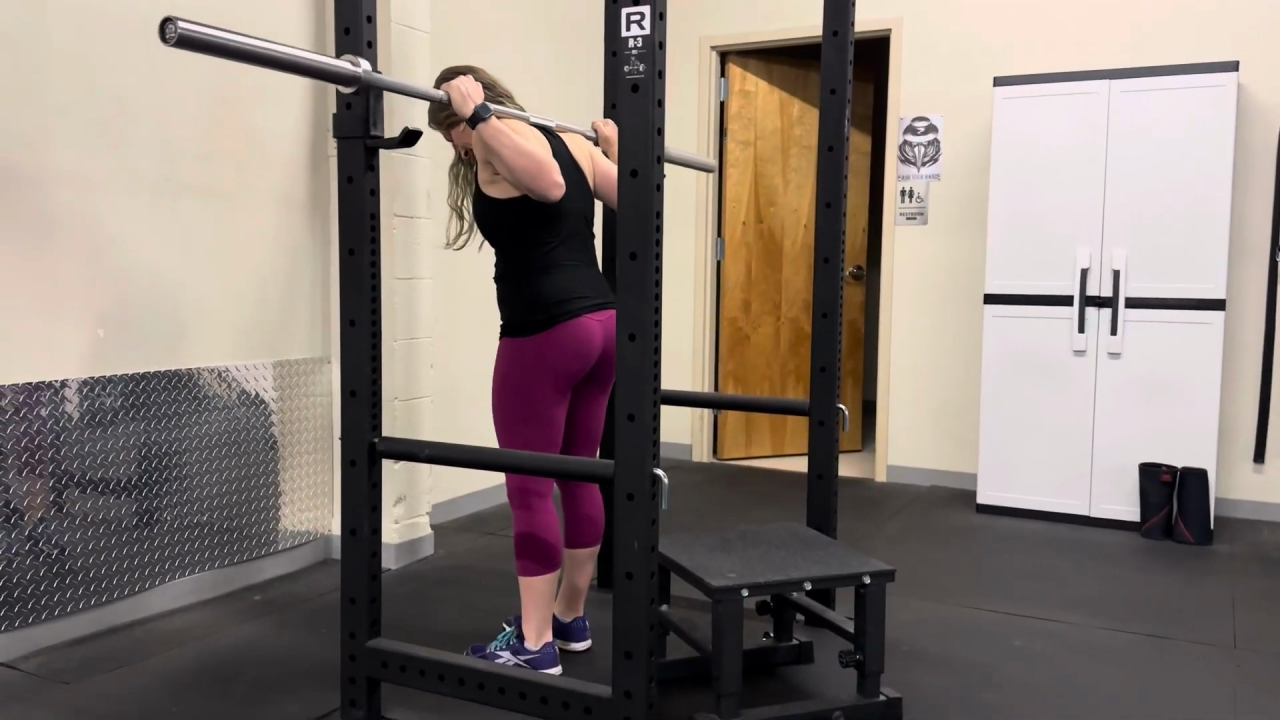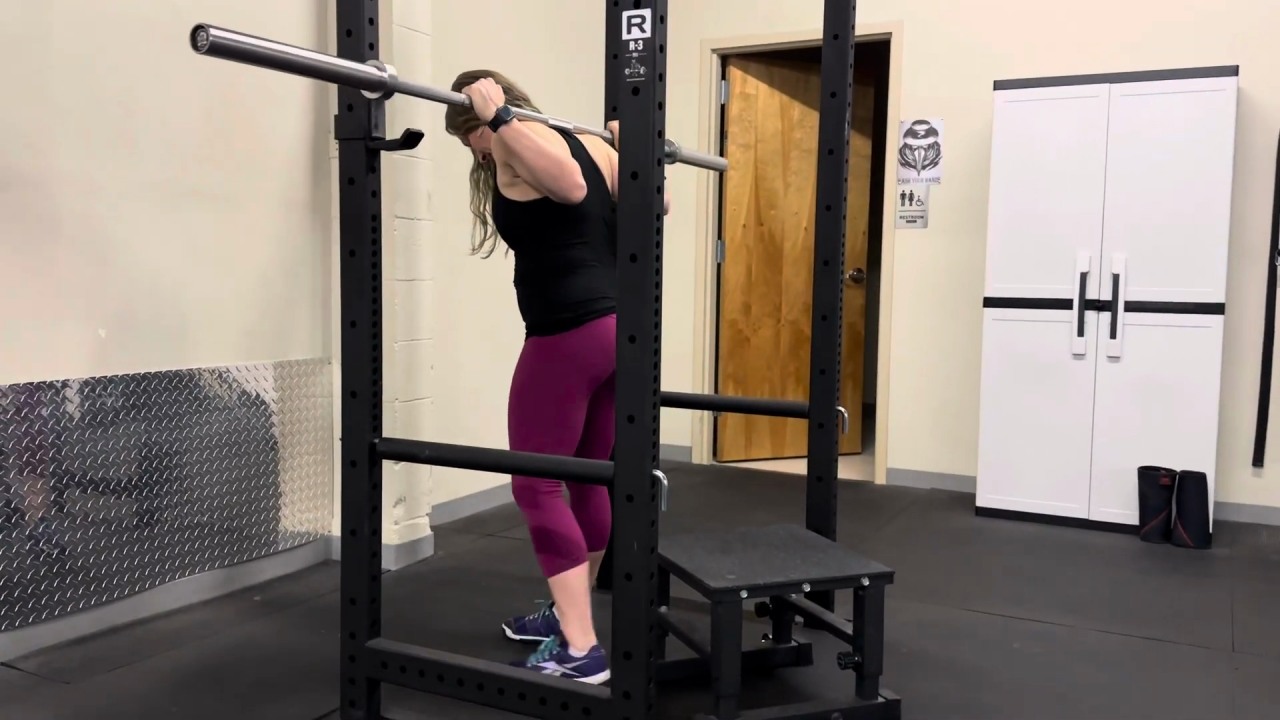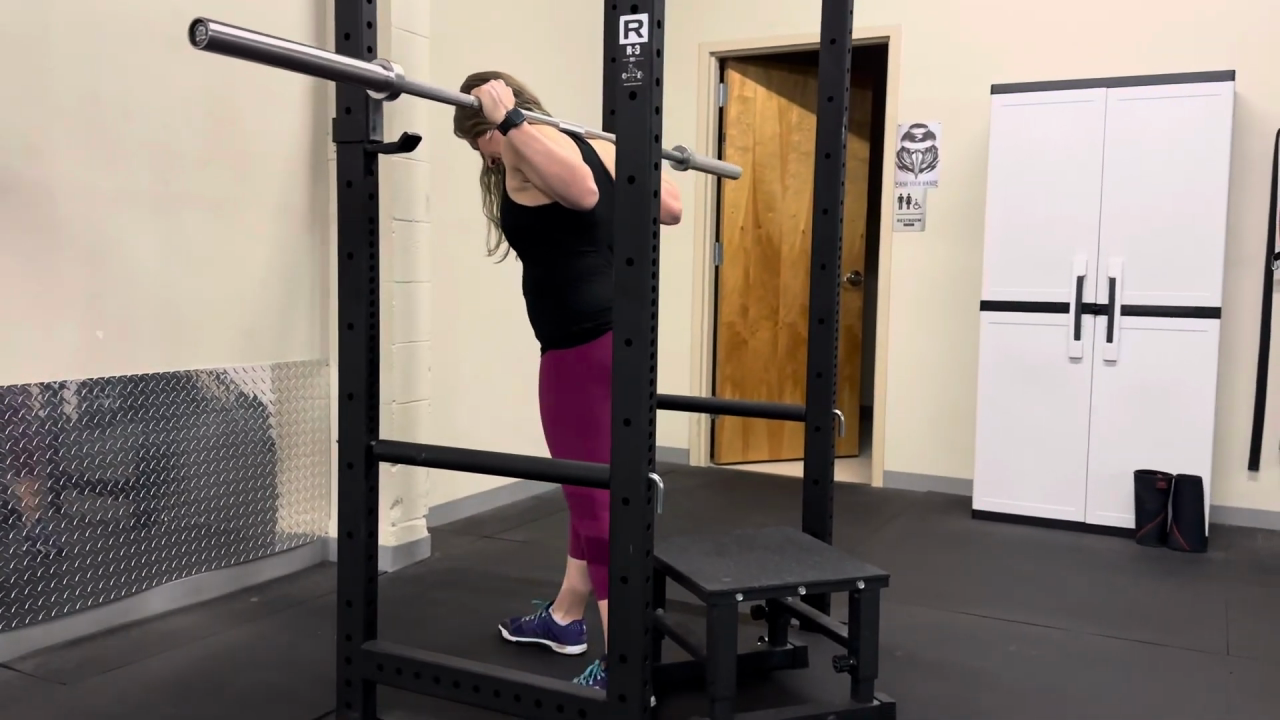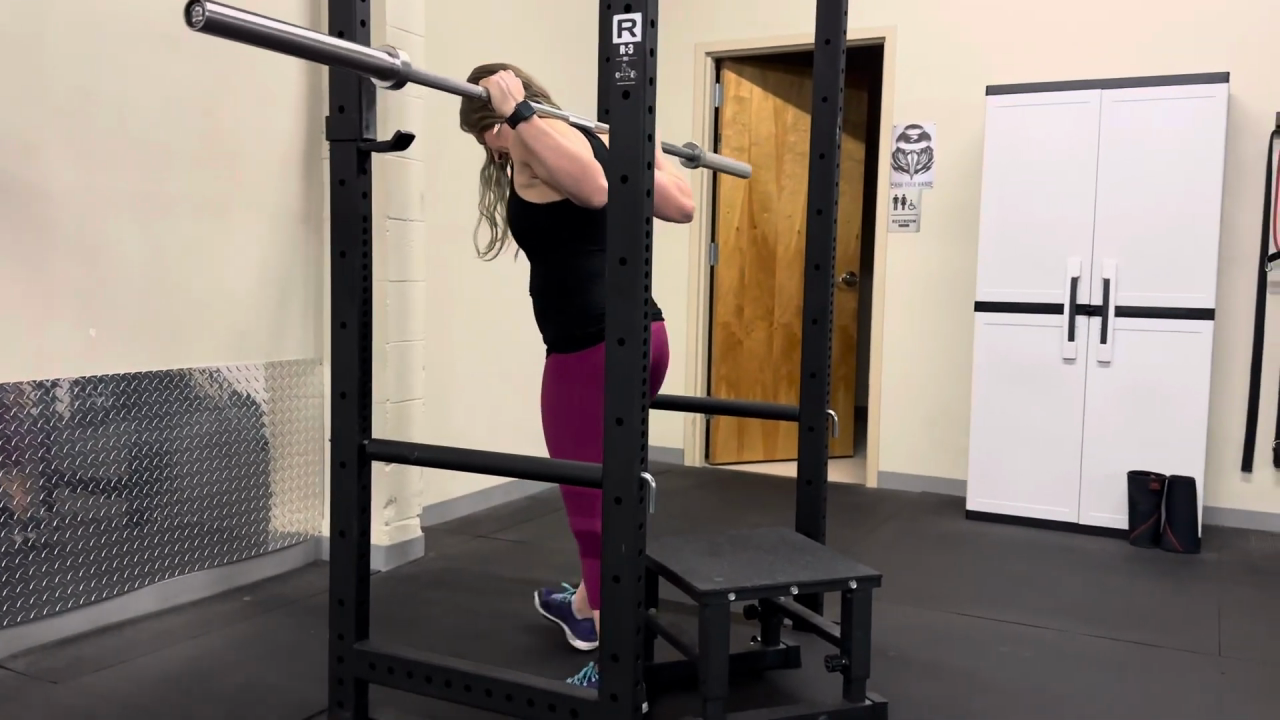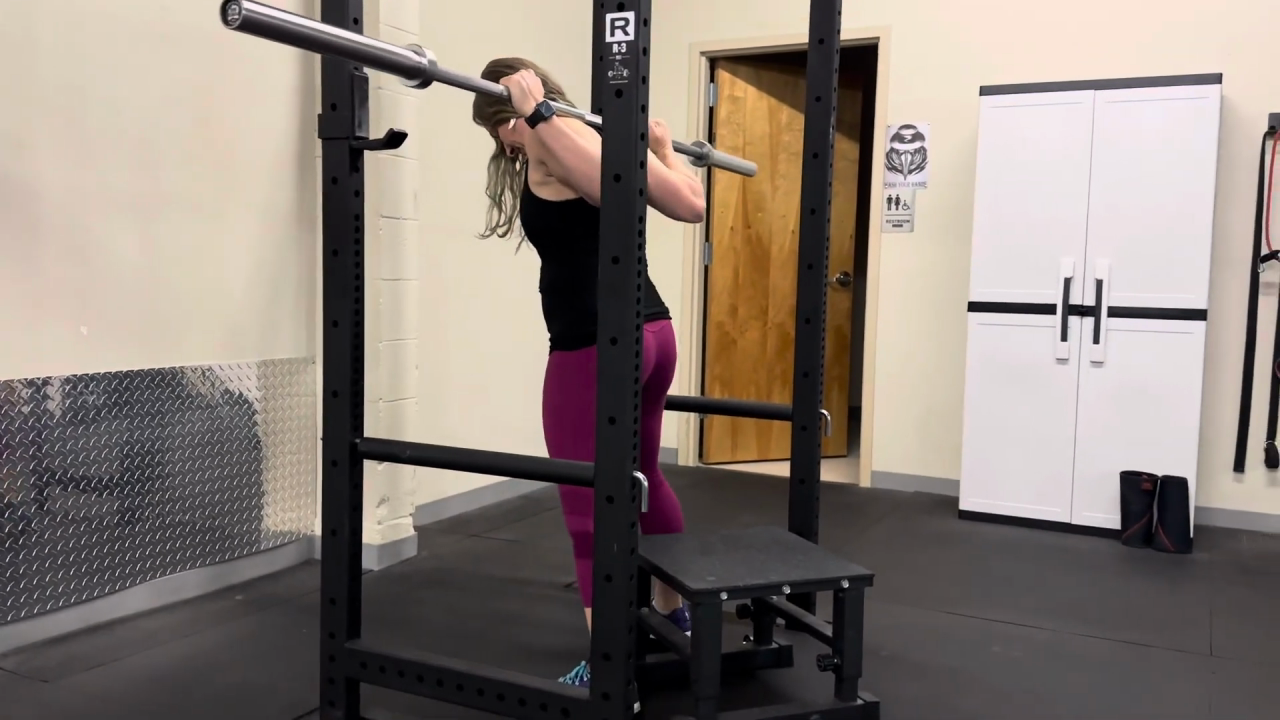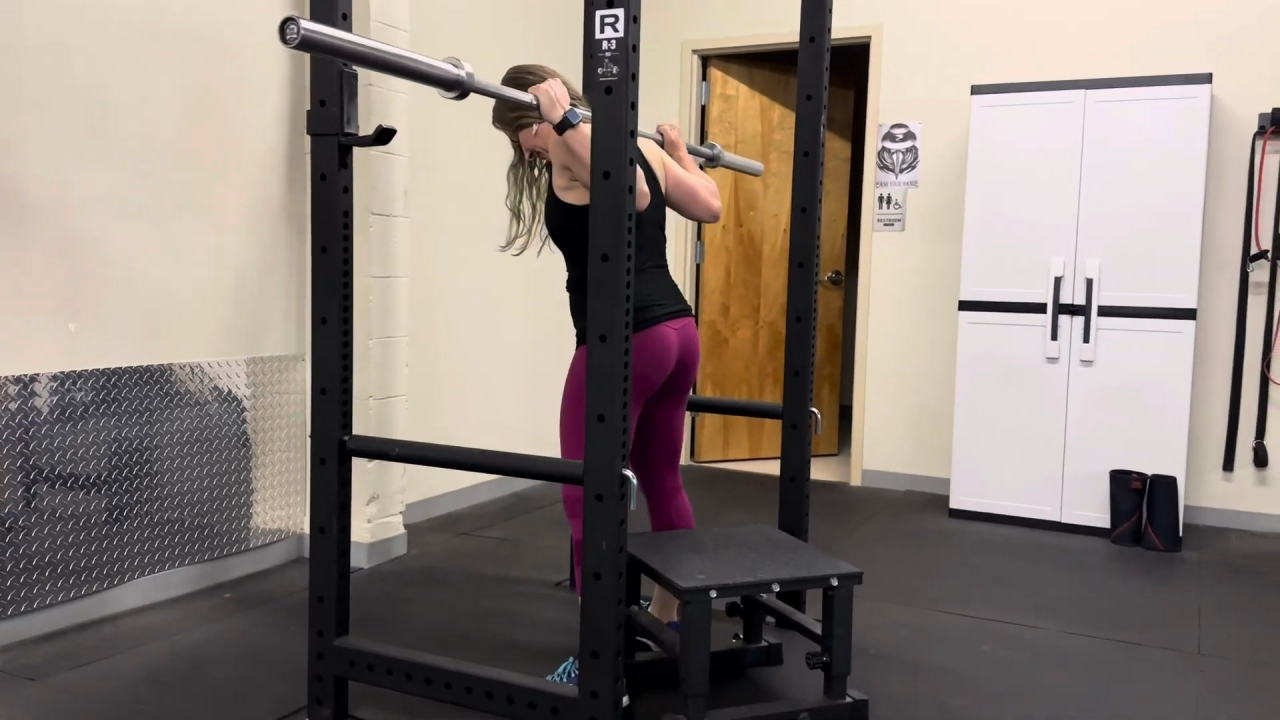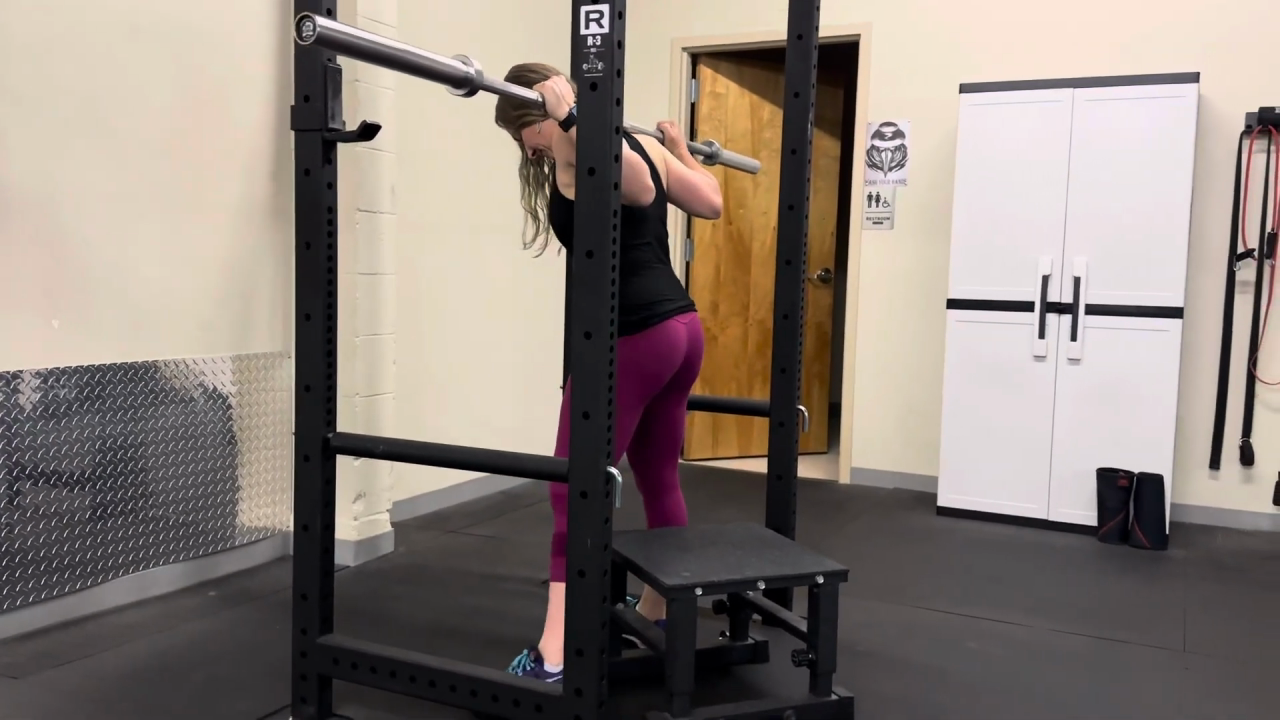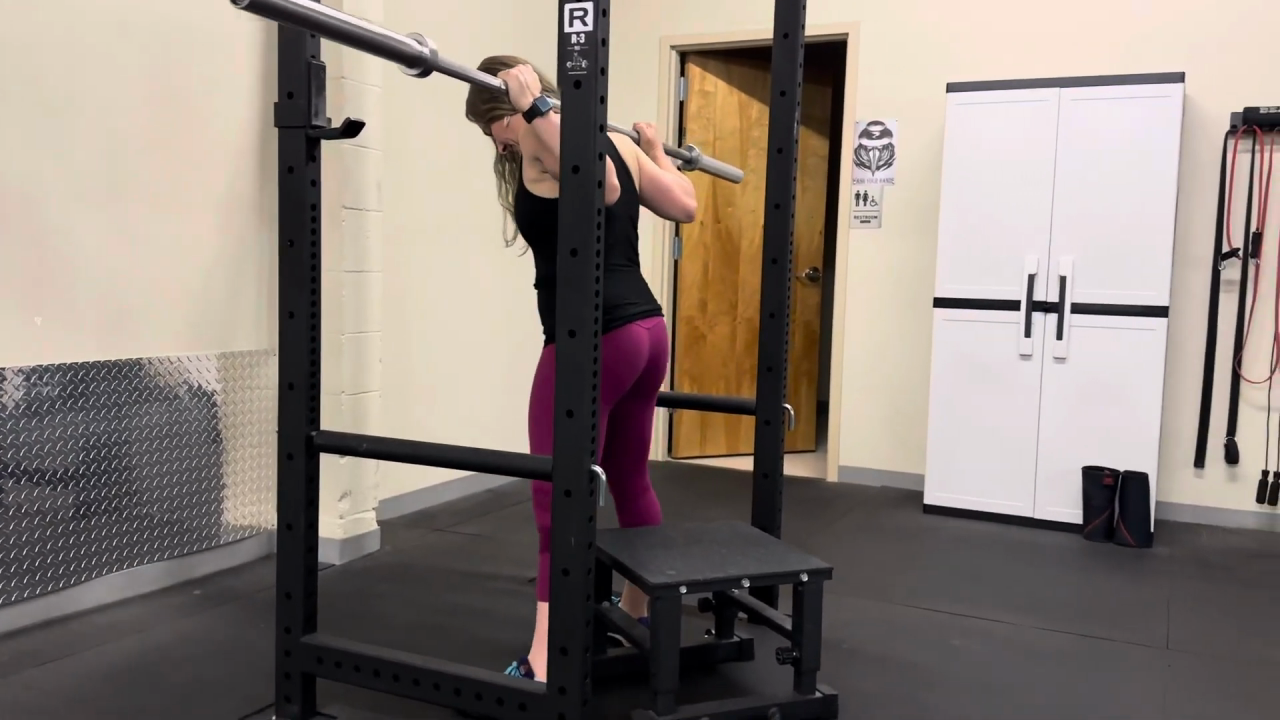
dt=0.3s
person 1, frame 1
left shoulder: (497, 139)
right shoulder: (571, 141)
left elbow: (547, 184)
left wrist: (477, 114)
right wrist: (613, 147)
left hip: (545, 336)
right hip: (602, 324)
left knee: (529, 489)
right knee: (579, 478)
left ankle: (534, 643)
right ankle: (570, 617)
person 1, frame 2
left shoulder: (516, 143)
right shoulder: (590, 143)
left elbow: (569, 185)
right elbow: (655, 202)
left wrist: (499, 119)
left hip: (568, 337)
right hip: (618, 328)
left knee: (538, 489)
right knee: (589, 483)
left ankle: (581, 650)
right ankle: (567, 613)
person 1, frame 3
left shoulder: (525, 147)
right shoulder: (598, 146)
left elbow: (581, 192)
right elbow: (669, 208)
left wrist: (508, 120)
left hip: (583, 347)
left knee: (594, 503)
right knee: (593, 491)
right ankle: (565, 617)
person 1, frame 4
left shoulder: (534, 143)
right shoulder: (603, 141)
left elbow: (592, 190)
right elbow: (683, 206)
left wrist: (520, 114)
right wrist: (655, 152)
left hip: (590, 351)
right hip: (646, 335)
left knee: (592, 508)
right knee: (606, 490)
right ankle: (585, 609)
person 1, frame 5
left shoulder: (551, 141)
left elbow: (605, 188)
right elbow: (692, 204)
left wrist: (537, 113)
right wrist: (664, 149)
left hip: (593, 350)
right hip: (654, 334)
left knee: (589, 509)
right knee: (644, 481)
right ankle: (672, 606)
person 1, frame 6
left shoulder: (575, 148)
right shoulder: (640, 145)
left elbow: (626, 187)
right elbow: (709, 205)
left wrist: (565, 121)
right wrist: (679, 151)
left hip: (624, 343)
right hip: (677, 332)
left knee: (587, 499)
right knee: (663, 483)
right ankle: (670, 614)
person 1, frame 7
left shoulder: (577, 146)
right shoulder: (640, 141)
left elbow: (635, 184)
right elbow: (710, 201)
left wrist: (571, 118)
right wrist: (679, 149)
left hip: (630, 340)
right hip: (680, 329)
left knee: (575, 489)
right knee: (659, 480)
left ankle: (554, 654)
right ankle: (657, 610)
person 1, frame 8
left shoulder: (540, 143)
right shoulder: (616, 142)
left elbow: (597, 183)
right elbow: (684, 204)
left wrist: (534, 109)
right wrist: (655, 150)
left hip: (591, 343)
right hip: (647, 333)
left knee: (558, 503)
right knee: (630, 484)
left ankle: (544, 664)
right ankle: (638, 610)
